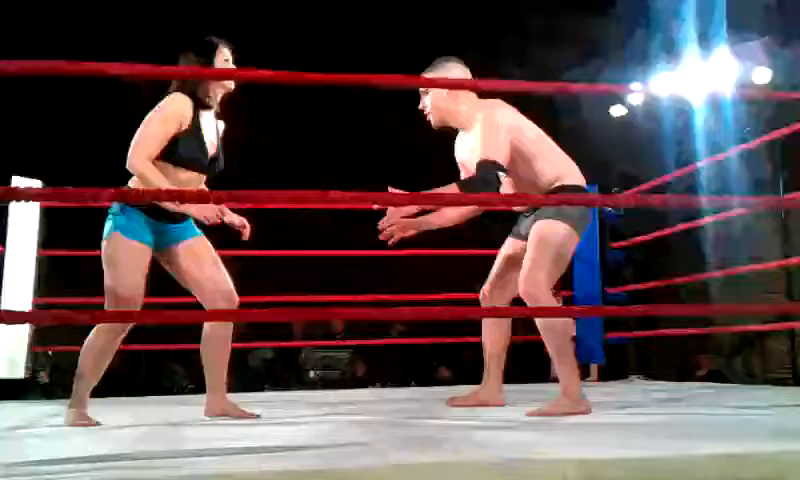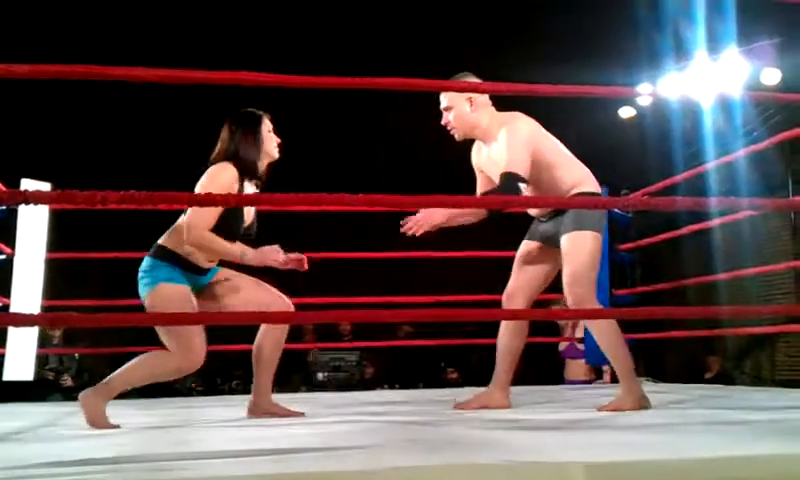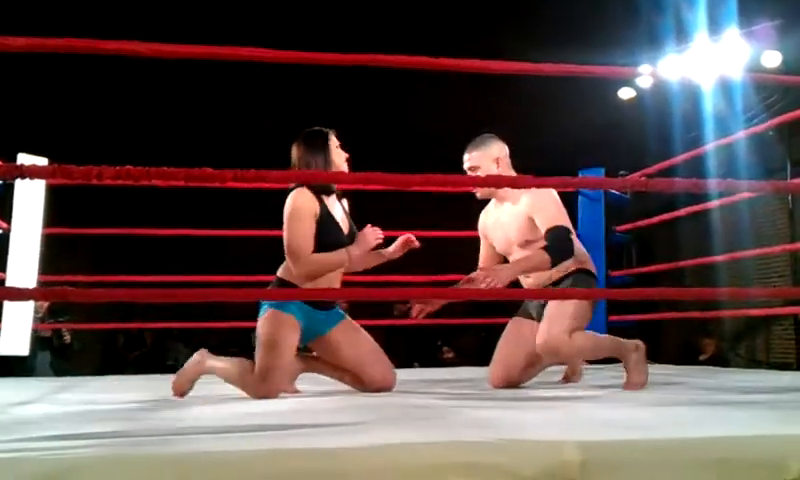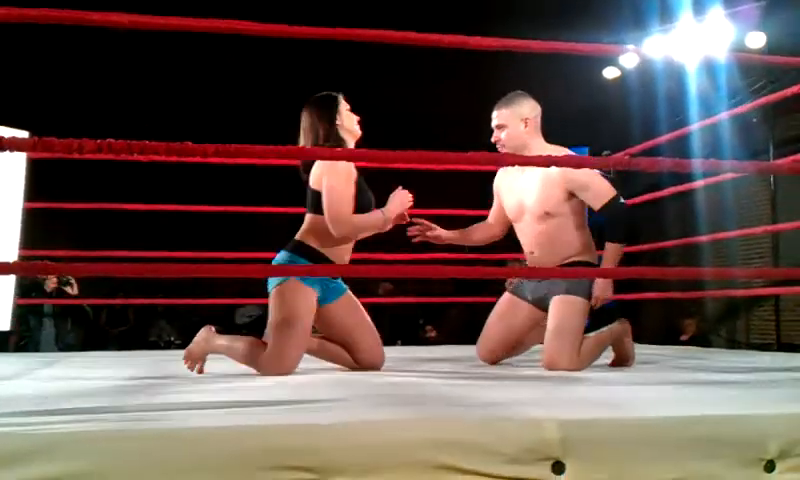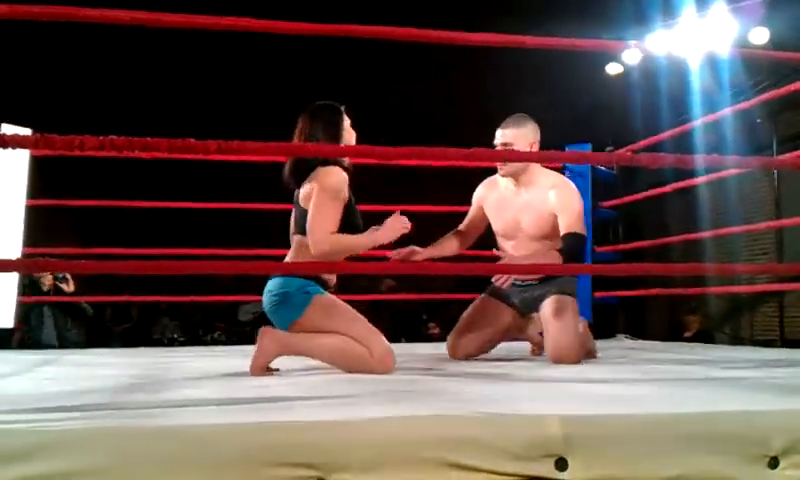
dt=1s
person 1, frame 1
left shoulder: (217, 123)
right shoulder: (178, 104)
right elbow: (136, 161)
left wrist: (225, 214)
right wrist: (185, 202)
left hip: (178, 226)
right hip: (135, 216)
left knee: (225, 299)
right knee: (122, 315)
left ankle: (217, 400)
right ankle: (76, 404)
person 1, frame 2
left shoulder: (251, 187)
right shoulder: (224, 173)
right elbow: (193, 234)
left wrist: (276, 259)
right wrist: (250, 255)
left hip: (201, 274)
right hip: (166, 269)
left knee: (281, 308)
right knee: (191, 355)
left ankle: (261, 402)
right ankle: (98, 394)
person 1, frame 3
left shoulder: (338, 201)
right shoulder: (303, 198)
right elbow: (304, 266)
left wrist: (388, 253)
right wrist: (354, 249)
left hip: (327, 311)
right hip: (289, 304)
left knee: (383, 381)
right knee: (266, 387)
left ankle: (298, 363)
right ankle: (206, 361)
person 1, frame 4
left shoulder: (338, 165)
right shoulder: (338, 159)
right elbow: (342, 228)
left wrist: (382, 223)
right wrist: (387, 210)
left hip: (327, 279)
left knee: (372, 359)
right knee: (279, 364)
left ankle: (289, 338)
right ankle: (214, 340)
person 1, frame 5
left shoulder: (313, 177)
right shoulder: (332, 176)
right elbow: (321, 246)
left wrist: (371, 237)
right wrist: (379, 236)
left hip: (289, 290)
right hip: (297, 291)
left knee: (369, 349)
right knee: (381, 359)
left ankle: (283, 337)
right ankle: (282, 341)
person 2, frame 1
left shoulder: (492, 116)
right shoulder: (463, 143)
left elbow: (487, 182)
right elbow: (473, 201)
left wrist: (417, 201)
right wrist: (419, 223)
left hip: (563, 199)
right hip: (532, 212)
left knee: (532, 288)
right knee: (492, 295)
left ankle: (573, 395)
right ankle: (491, 389)
person 2, frame 2
left shoulder: (515, 129)
right shoulder: (480, 152)
left elbow: (510, 192)
right elbow: (483, 207)
left wrist: (444, 212)
right wrist: (438, 218)
left hip: (580, 204)
right hip: (546, 219)
left knee: (578, 296)
right knee: (513, 299)
left ankle: (632, 390)
right ankle: (498, 391)
person 2, frame 3
left shoulder: (536, 195)
right shoulder: (487, 218)
left elbow: (563, 248)
right elbow: (485, 275)
left wrist: (513, 269)
right wrist: (443, 298)
left hip: (573, 283)
right hip: (535, 297)
left knee: (550, 341)
right knee: (500, 379)
left ankle: (628, 349)
right ankle: (565, 353)
person 2, frame 4
left shoulder: (565, 166)
right shoulder: (504, 177)
left elbow: (617, 214)
right elbow: (494, 227)
left wrist: (605, 276)
right wrist: (446, 236)
left hip: (572, 274)
right hip: (532, 279)
left knee: (558, 362)
right knee: (487, 353)
left ankle: (616, 332)
right ankle: (552, 328)
person 2, frame 5
left shoulder: (561, 191)
right shoulder: (487, 190)
left elbow: (575, 252)
right elbow: (464, 235)
left wrist: (525, 261)
right wrist: (424, 253)
left hip: (552, 283)
right hip: (508, 286)
left knee: (563, 354)
right knee: (457, 349)
left ankle: (579, 331)
right ankle: (525, 327)
